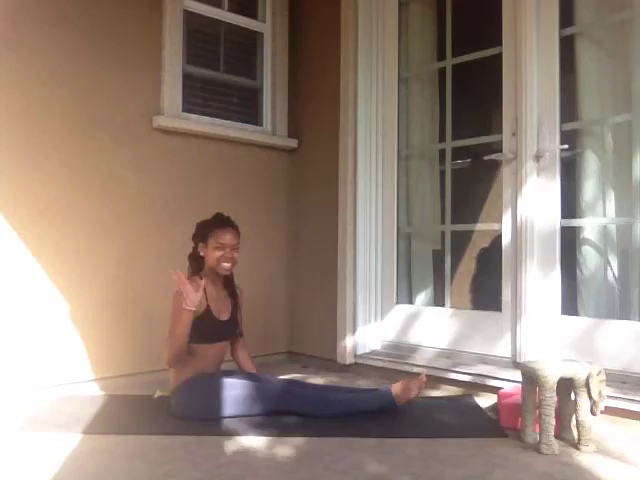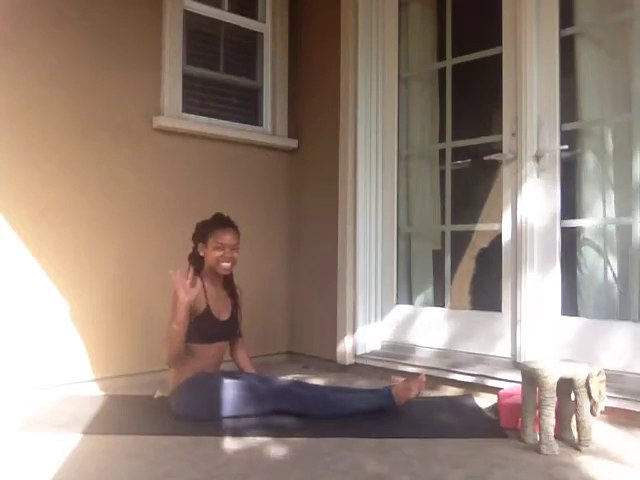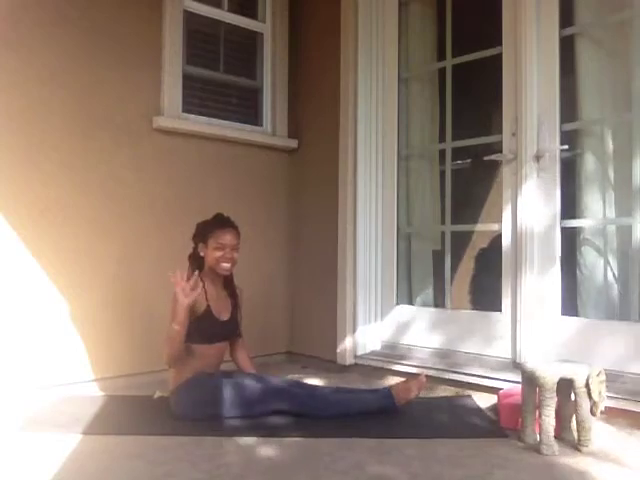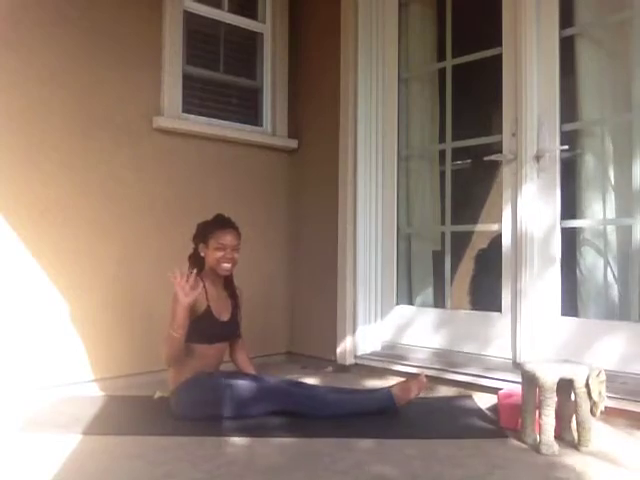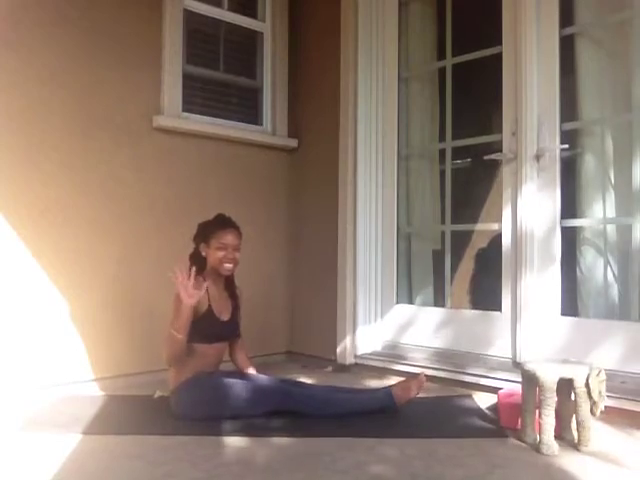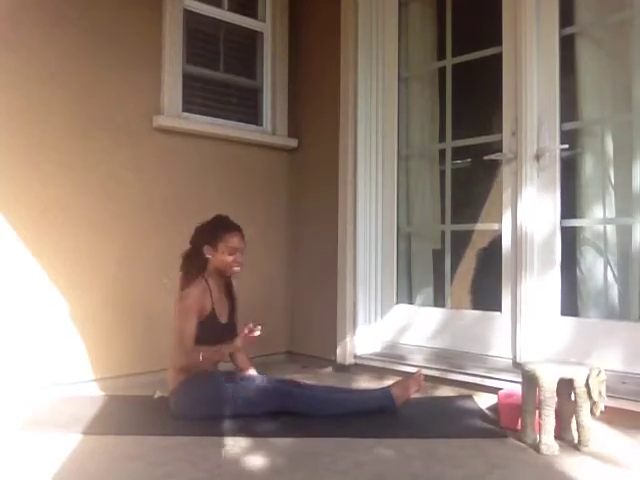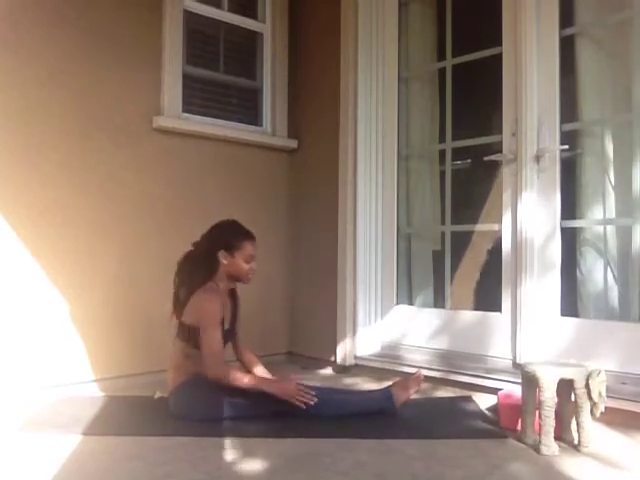
dt=0.2s
person 1, frame 1
left shoulder: (233, 293)
right shoulder: (190, 290)
right elbow: (171, 358)
left wrist: (260, 383)
right wrist: (189, 309)
left hip: (215, 381)
right hip: (191, 392)
left knee: (288, 387)
right knee: (284, 395)
left ankle: (385, 395)
right ankle: (388, 397)
person 1, frame 2
left shoulder: (233, 293)
right shoulder: (191, 290)
right elbow: (171, 358)
left wrist: (259, 383)
right wrist: (182, 306)
left hip: (213, 382)
right hip: (191, 392)
left knee: (286, 387)
right knee: (282, 395)
left ankle: (384, 395)
right ankle: (388, 397)
person 1, frame 3
left shoulder: (233, 293)
right shoulder: (192, 290)
right elbow: (171, 359)
left wrist: (260, 385)
right wrist: (182, 307)
left hip: (213, 383)
right hip: (191, 392)
left knee: (288, 388)
right knee: (282, 395)
left ankle: (384, 396)
right ankle: (387, 398)
person 1, frame 4
left shoulder: (233, 294)
right shoulder: (193, 291)
right elbow: (171, 358)
left wrist: (261, 384)
right wrist: (182, 306)
left hip: (213, 383)
right hip: (191, 392)
left knee: (288, 387)
right knee: (283, 395)
left ankle: (385, 396)
right ankle: (389, 398)
person 1, frame 5
left shoulder: (232, 293)
right shoulder: (193, 291)
right elbow: (171, 355)
left wrist: (259, 383)
right wrist: (187, 308)
left hip: (211, 383)
right hip: (191, 392)
left knee: (287, 387)
right knee: (283, 395)
left ankle: (384, 395)
right ankle: (387, 397)
person 1, frame 6
left shoulder: (227, 292)
right shoulder: (196, 293)
left elbow: (236, 349)
right elbow: (181, 360)
left wrist: (258, 379)
right wrist: (230, 348)
left hip: (208, 382)
right hip: (190, 394)
left knee: (284, 386)
right knee: (282, 395)
left ankle: (384, 396)
right ankle: (386, 398)
person 1, frame 7
left shoulder: (228, 295)
right shoulder: (210, 299)
left elbow: (238, 351)
right elbow: (215, 369)
left wrist: (273, 381)
right wrist: (274, 387)
left hip: (204, 386)
right hip: (190, 395)
left knee: (285, 390)
right knee: (280, 399)
left ankle: (383, 397)
right ankle: (386, 399)
